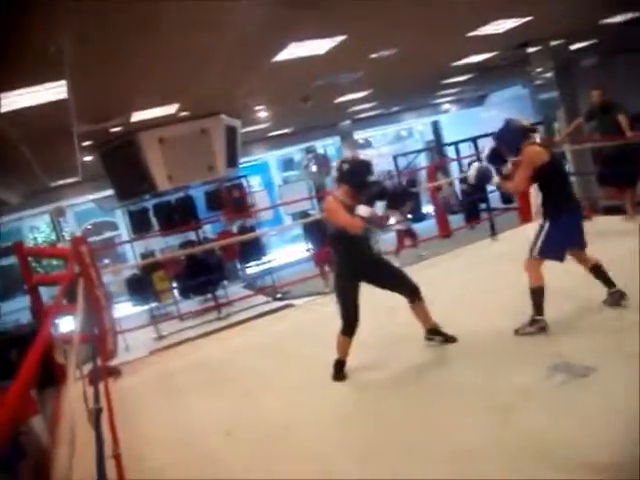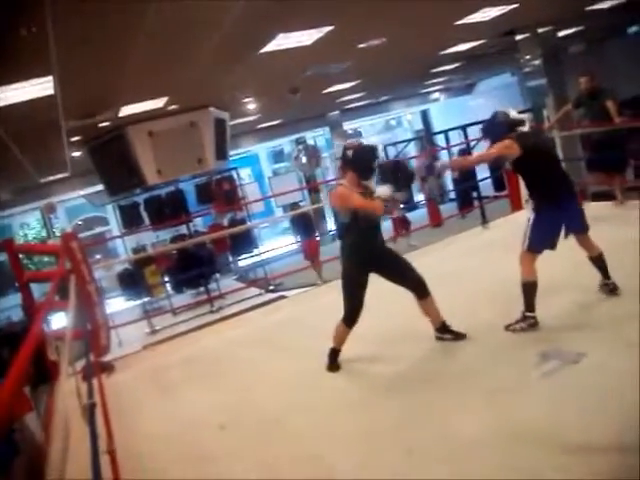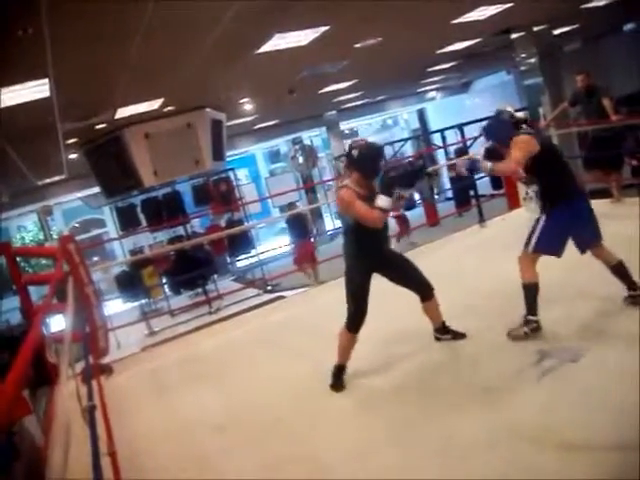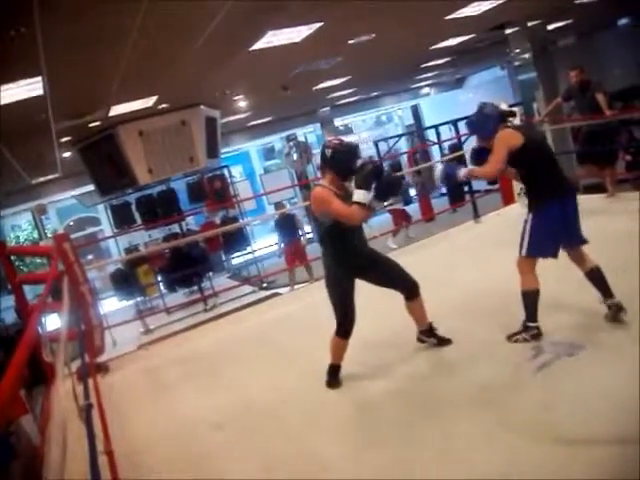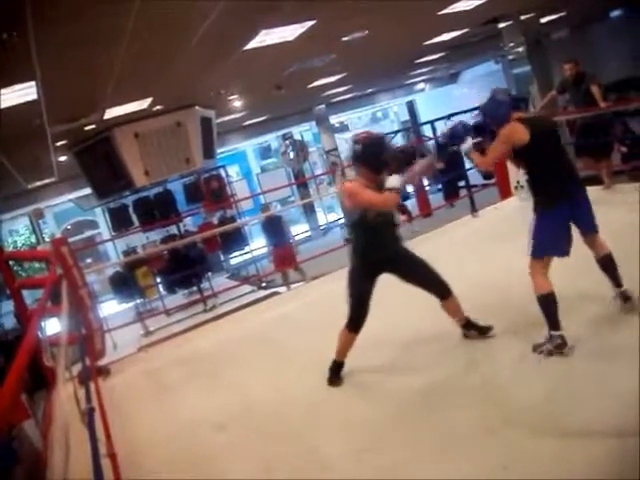
dt=0.3s
person 1, frame 1
left shoulder: (356, 200)
right shoulder: (331, 203)
left elbow: (380, 223)
right elbow: (355, 228)
right wrist: (367, 202)
left hip: (369, 260)
right hip: (347, 270)
left knee: (412, 289)
right knee: (350, 323)
left ankle: (432, 330)
right ankle: (339, 364)
person 1, frame 2
left shoulder: (361, 187)
right shoulder: (342, 192)
left elbow: (378, 207)
right elbow: (377, 210)
left wrist: (387, 186)
right wrist: (386, 184)
left hip: (377, 251)
right hip: (355, 260)
left knee: (419, 286)
right knee: (352, 314)
left ankle: (441, 329)
right ankle: (334, 353)
person 1, frame 3
left shoulder: (368, 186)
right shoulder: (345, 194)
left elbow: (385, 210)
right elbow: (376, 220)
left wrist: (403, 184)
right wrist: (386, 190)
left hip: (381, 252)
right hip: (358, 260)
left knee: (424, 287)
right knee: (355, 319)
left ankle: (441, 329)
right ankle: (338, 369)
person 1, frame 4
left shoulder: (343, 188)
right shoulder: (320, 194)
left elbow: (362, 216)
right elbow: (353, 217)
left wrist: (379, 196)
right wrist: (363, 184)
left hip: (362, 254)
right hip: (339, 266)
left knee: (410, 286)
right knee: (345, 324)
left ankle: (425, 332)
right ankle: (333, 370)
person 1, frame 5
left shoulder: (377, 178)
right shoulder: (351, 188)
left elbow: (410, 176)
right elbow: (387, 203)
right wrist: (396, 173)
left hip: (392, 249)
right hip: (365, 260)
left knee: (441, 287)
right knee: (356, 319)
left ankle: (467, 326)
right ankle: (337, 365)
person 2, frame 1
left shoulder: (531, 152)
right shoulder: (535, 150)
left elbow: (518, 187)
right elbow: (530, 179)
left wrist: (493, 178)
right wrist: (508, 172)
left hip: (558, 214)
right hip: (570, 209)
left knee: (532, 264)
right knee: (580, 255)
left ankle: (538, 319)
right ankle: (614, 292)
person 2, frame 2
left shoulder: (507, 145)
right shoulder: (537, 136)
left elbow: (471, 161)
left wrist: (444, 164)
left hip: (547, 204)
right hip: (567, 195)
left knee: (527, 259)
right knee: (584, 238)
left ankle: (529, 316)
right ankle: (608, 282)
person 2, frame 3
left shoulder: (521, 141)
right shoulder: (532, 138)
left elbow: (510, 168)
left wrist: (484, 166)
right wrist: (521, 173)
left hip: (557, 206)
right hip: (576, 199)
left knee: (526, 260)
right knee: (597, 248)
left ankle: (531, 320)
person 2, frame 4
left shoulder: (504, 136)
right shoulder: (528, 132)
left elbow: (491, 171)
left wrist: (461, 172)
right wrist: (504, 164)
left hip: (544, 204)
right hip: (564, 194)
left knee: (525, 265)
right knee: (577, 253)
left ankle: (531, 326)
right ankle: (612, 304)
person 2, frame 5
left shoulder: (511, 129)
right shoulder: (544, 121)
left elbow: (485, 165)
left wrist: (467, 146)
right wrist: (497, 146)
left hip: (549, 202)
right hip: (573, 190)
left knee: (538, 269)
right knee: (593, 238)
left ankle: (556, 336)
right ankle: (621, 291)
person 3, frame 1
left shoulder: (615, 107)
right shoulder: (593, 110)
left elbow: (622, 118)
right elbow: (578, 122)
left wrist: (628, 132)
right wrist: (562, 137)
left hip: (621, 148)
right hip: (607, 150)
left knee: (627, 181)
right knee: (603, 180)
left ankle: (630, 207)
person 3, frame 2
left shoulder: (602, 93)
right shoulder: (582, 96)
left elbow: (610, 104)
right elbow: (567, 108)
left wrist: (616, 118)
right wrist: (552, 123)
left hip: (612, 136)
right hip: (596, 137)
left knee: (616, 167)
right knee: (592, 168)
left ankle: (619, 193)
right ankle: (617, 188)
person 3, frame 3
left shoulder: (599, 90)
right shoulder: (578, 94)
left elbow: (606, 101)
right elbow: (563, 106)
left wrist: (612, 115)
right wrist: (548, 121)
left hip: (608, 133)
right hip: (593, 135)
left knee: (613, 165)
right knee: (589, 165)
left ankle: (616, 191)
right ankle: (613, 185)
person 3, frame 4
left shoulder: (593, 85)
right shoulder: (571, 89)
left elbow: (600, 96)
right elbow: (558, 101)
left wrist: (606, 110)
right wrist: (543, 116)
left hip: (603, 128)
right hip: (587, 129)
left knee: (608, 160)
right knee: (583, 159)
left ankle: (610, 183)
right ankle: (608, 179)
person 3, frame 5
left shoulder: (587, 77)
right shoulder: (565, 82)
left elbow: (594, 88)
right elbow: (553, 94)
left wrist: (601, 102)
right wrist: (539, 108)
left hip: (598, 119)
right hip: (582, 121)
left knee: (603, 151)
right knee: (581, 151)
left ankle: (607, 177)
right ankle: (604, 172)
